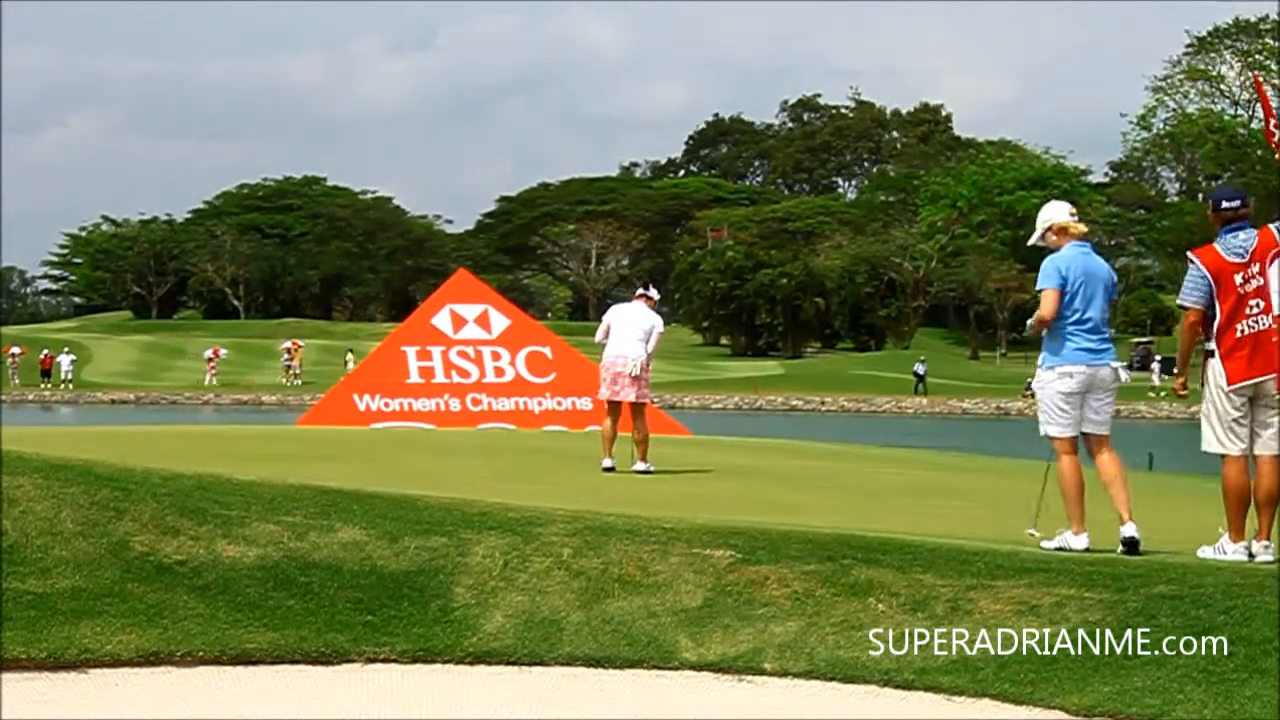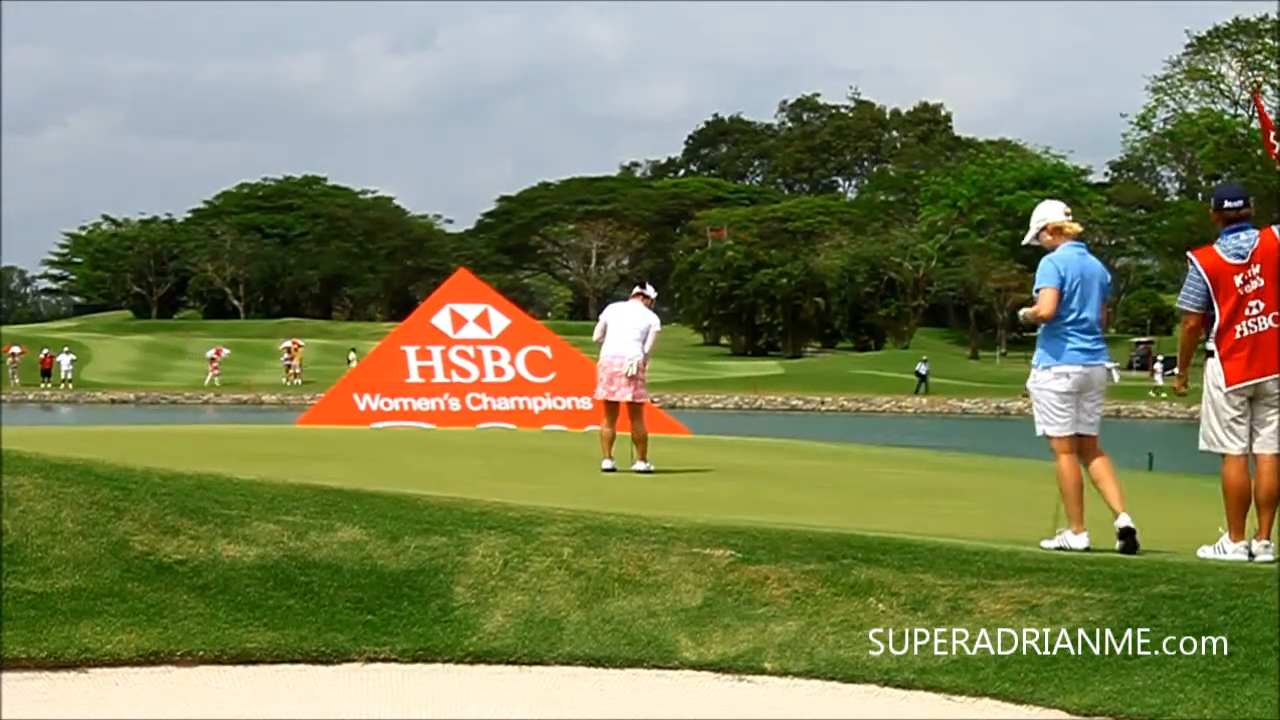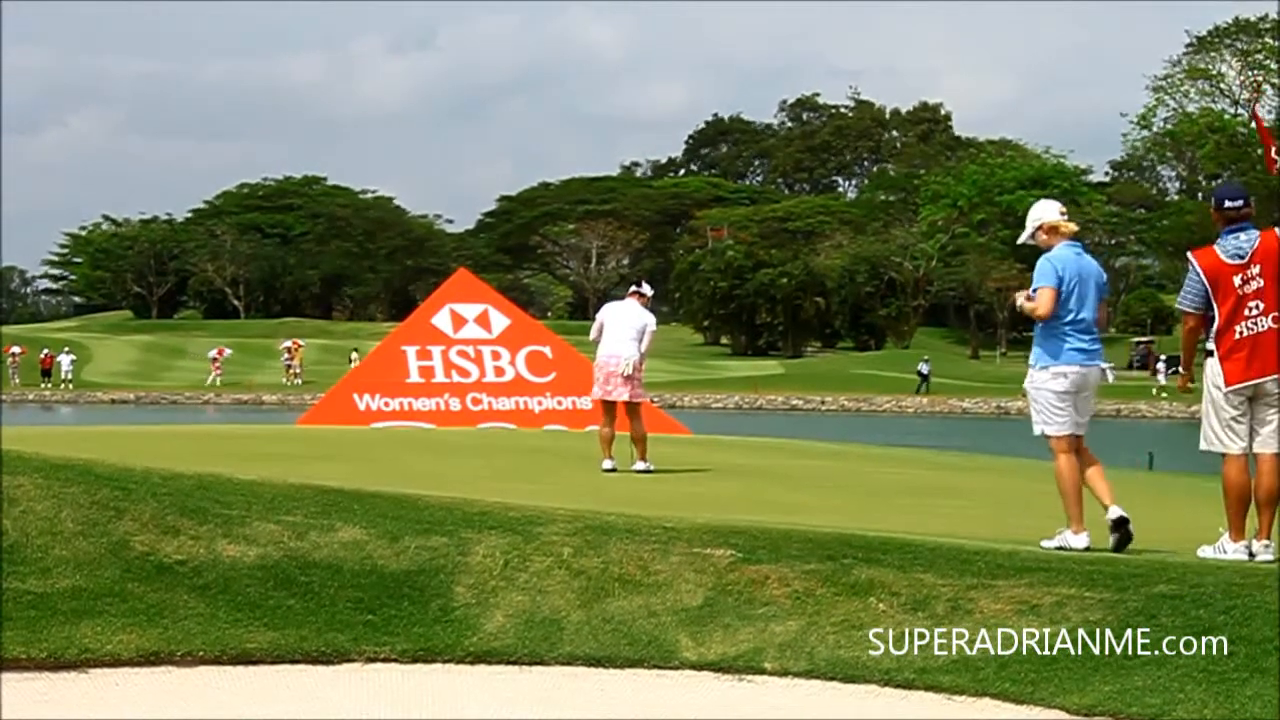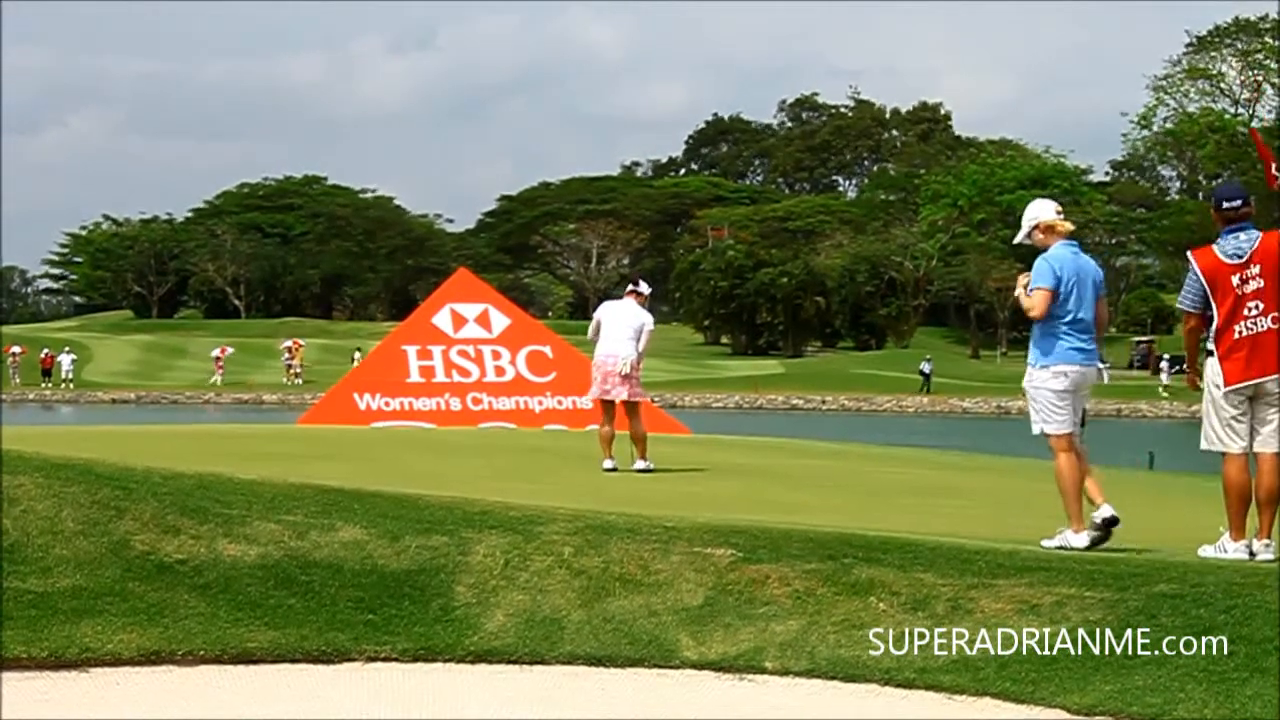
dt=0.1s
person 1, frame 1
left shoulder: (1204, 259)
left elbow: (1192, 319)
left wrist: (1181, 370)
left hip: (1229, 368)
left knee: (1234, 455)
left ankle: (1236, 542)
person 1, frame 2
left shoulder: (1204, 260)
left elbow: (1192, 323)
left wrist: (1181, 370)
left hip: (1229, 368)
left knee: (1235, 454)
left ankle: (1236, 542)
person 1, frame 3
left shoulder: (1203, 260)
left elbow: (1191, 323)
left wrist: (1186, 368)
left hip: (1228, 368)
left knee: (1234, 454)
left ankle: (1236, 541)
person 1, frame 4
left shoulder: (1202, 260)
left elbow: (1192, 323)
left wrist: (1191, 367)
left hip: (1228, 368)
left knee: (1234, 454)
left ankle: (1236, 541)
person 2, frame 1
left shoulder: (1056, 262)
right shoulder: (1104, 267)
left elbow: (1046, 313)
left wrist: (1032, 325)
left hip: (1062, 364)
right hip: (1102, 364)
left knee: (1066, 449)
right knee: (1102, 447)
left ankle: (1077, 533)
right ankle: (1128, 525)
person 2, frame 2
left shoulder: (1053, 262)
right shoulder: (1098, 267)
left elbow: (1046, 311)
right elbow: (1101, 320)
left wrist: (1025, 313)
left hip: (1058, 364)
right hip: (1095, 364)
left knee: (1064, 449)
right knee: (1091, 448)
left ankle: (1076, 533)
right ankle: (1122, 517)
person 2, frame 3
left shoulder: (1051, 262)
right shoulder: (1094, 266)
left elbow: (1043, 311)
right elbow: (1101, 320)
left wrist: (1021, 301)
left hip: (1054, 363)
right hip: (1090, 364)
left knee: (1063, 448)
right knee: (1079, 445)
left ankle: (1076, 532)
right ankle: (1113, 509)
person 2, frame 4
left shoulder: (1048, 262)
right shoulder: (1091, 265)
left elbow: (1036, 311)
right elbow: (1102, 319)
left wrist: (1021, 289)
left hip: (1053, 363)
right hip: (1086, 363)
left knee: (1062, 447)
right knee: (1070, 443)
left ankle: (1077, 531)
right ankle: (1102, 508)
person 3, frame 1
left shoulder: (615, 309)
right shoulder: (655, 318)
left elbow: (599, 338)
right elbow: (650, 349)
left hip: (611, 360)
right hip: (635, 363)
left knee: (612, 416)
right knee: (638, 417)
left ankle: (607, 458)
right ankle: (642, 462)
person 3, frame 2
left shoulder: (612, 308)
right shoulder: (652, 318)
left elbow: (597, 337)
right elbow: (647, 349)
left hip: (608, 360)
right hip: (632, 363)
left knee: (610, 416)
right knee: (636, 416)
left ankle: (607, 459)
right ankle: (642, 461)
person 3, frame 3
left shoulder: (608, 307)
right shoulder: (648, 317)
left elbow: (594, 336)
right elbow: (644, 349)
left hip: (604, 360)
right hip: (628, 363)
left knee: (608, 416)
right knee: (635, 416)
left ankle: (607, 460)
right ankle: (642, 461)
person 3, frame 4
left shoulder: (605, 306)
right shoulder: (645, 316)
left elbow: (592, 335)
right elbow: (641, 348)
left hip: (602, 359)
right hip: (626, 362)
left knee: (607, 416)
right knee: (634, 415)
left ankle: (608, 460)
right ankle: (642, 460)
